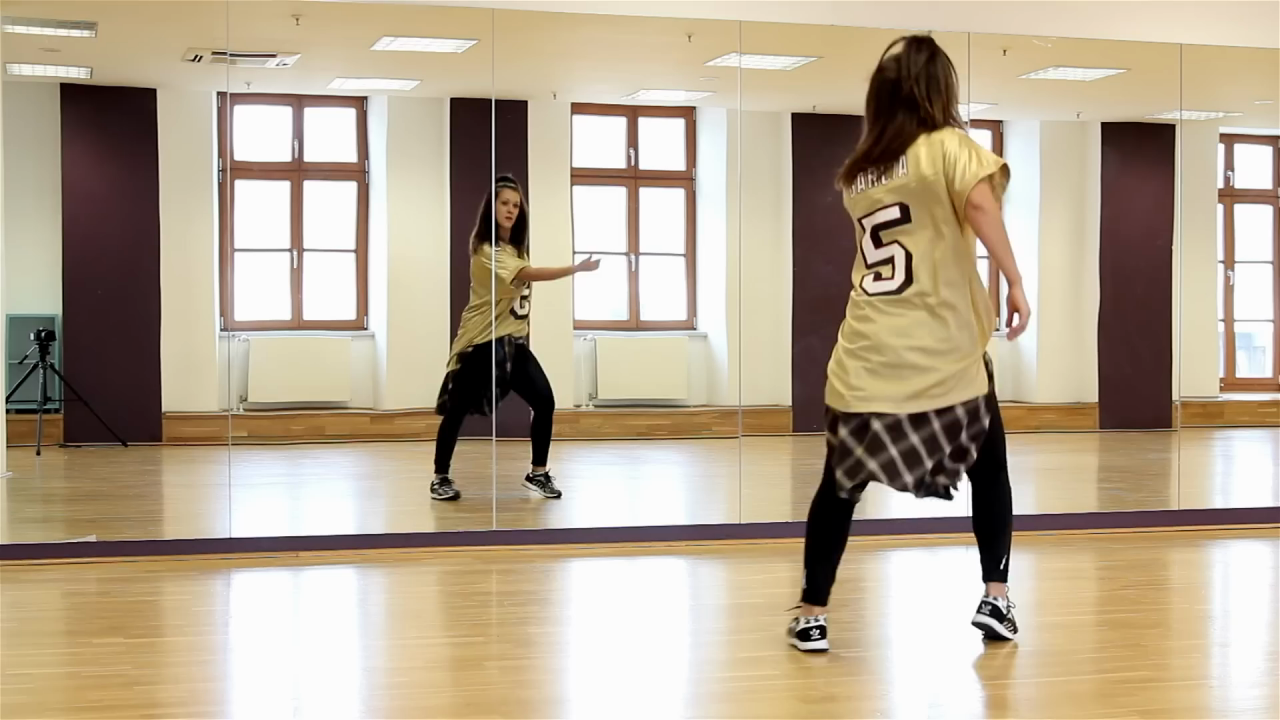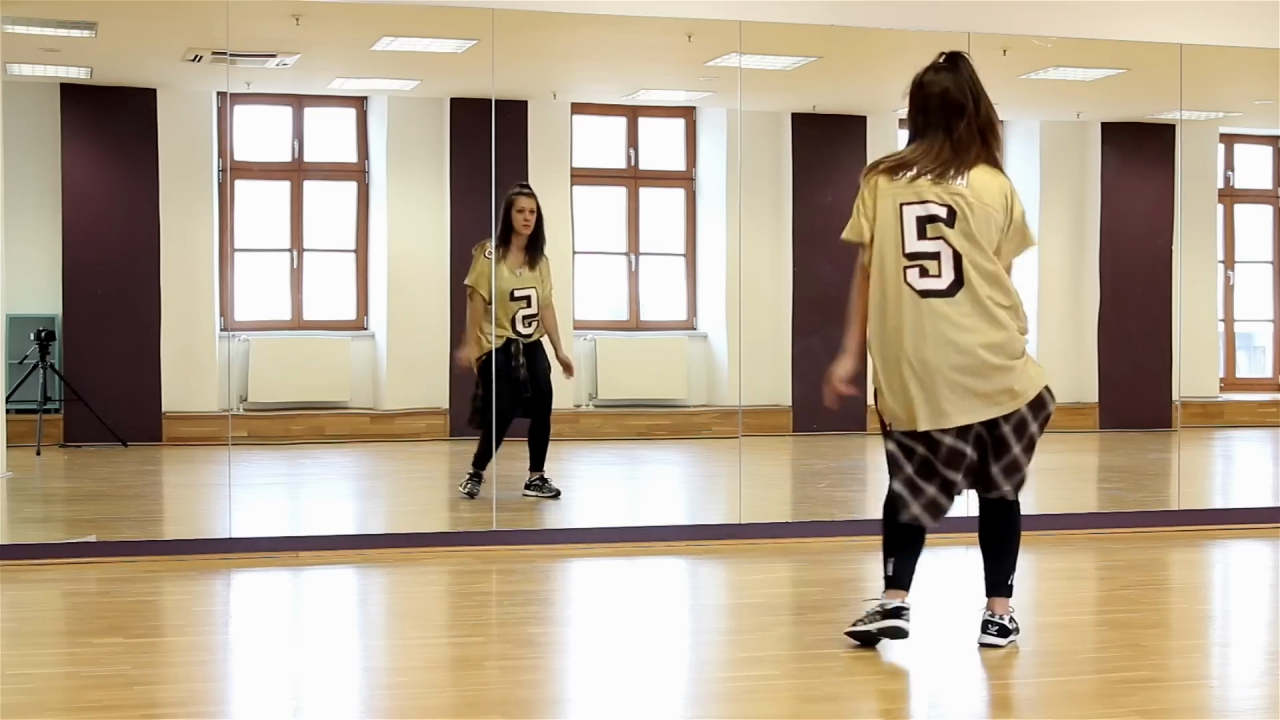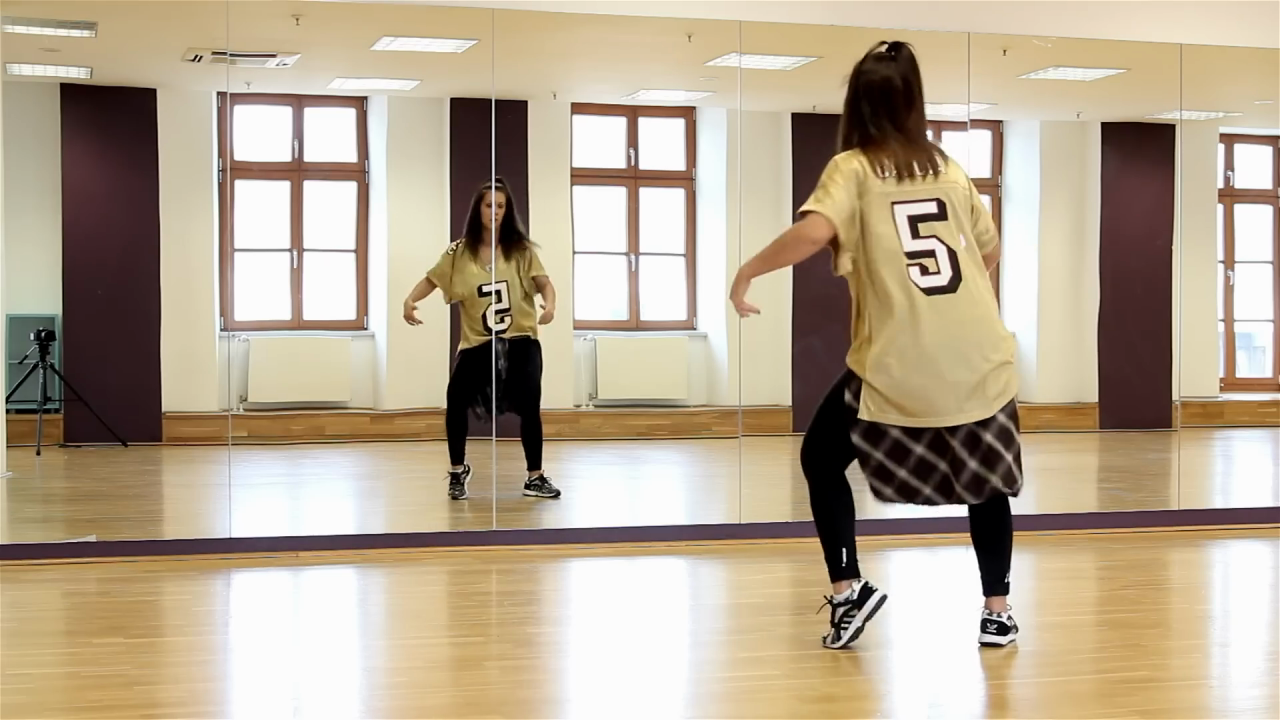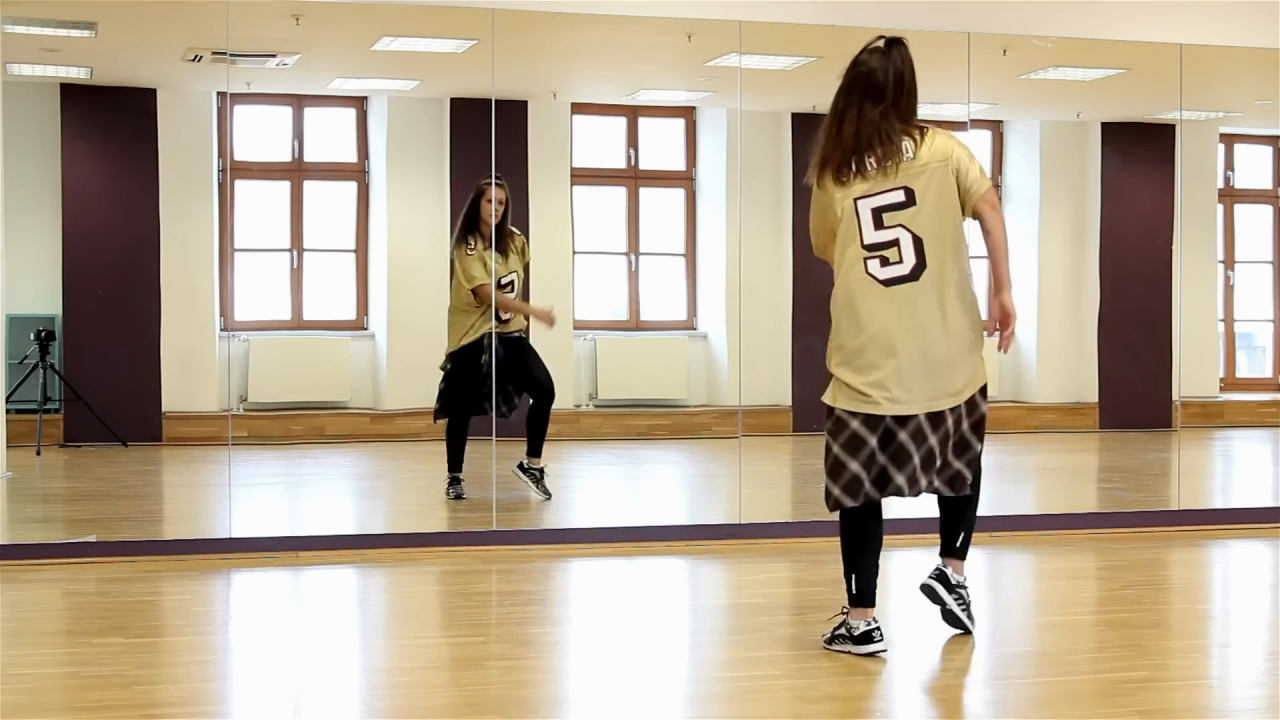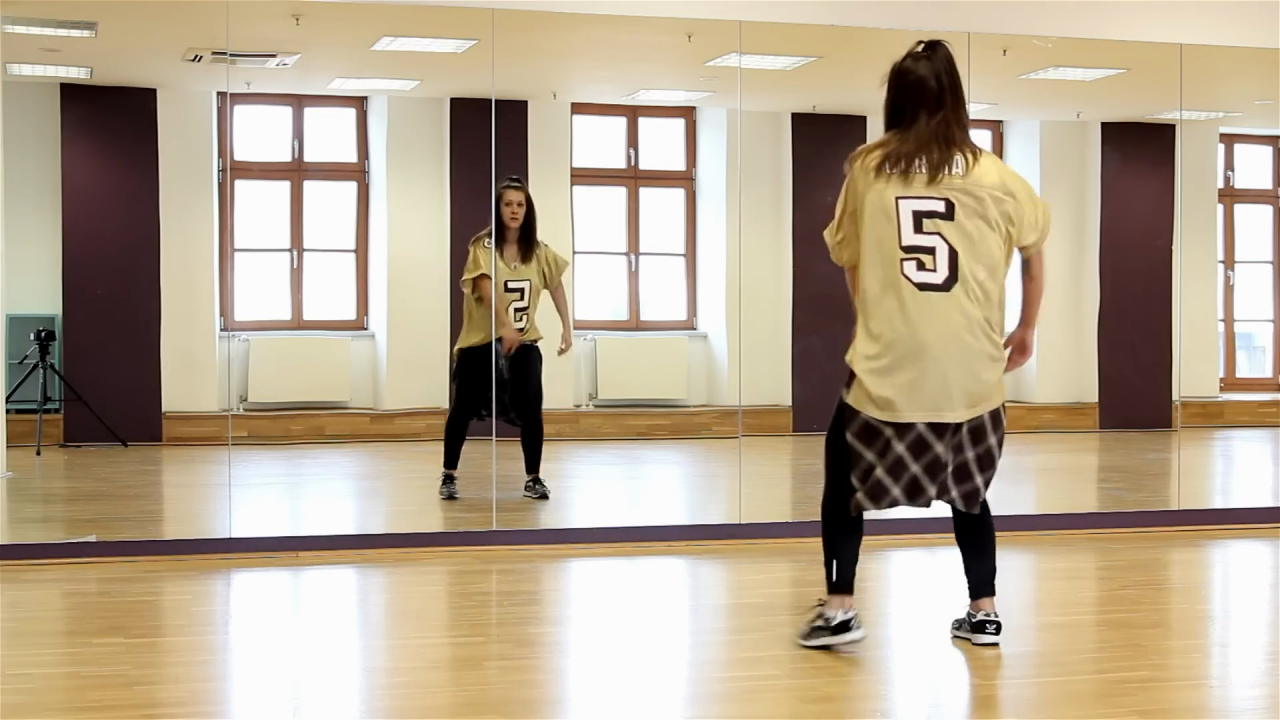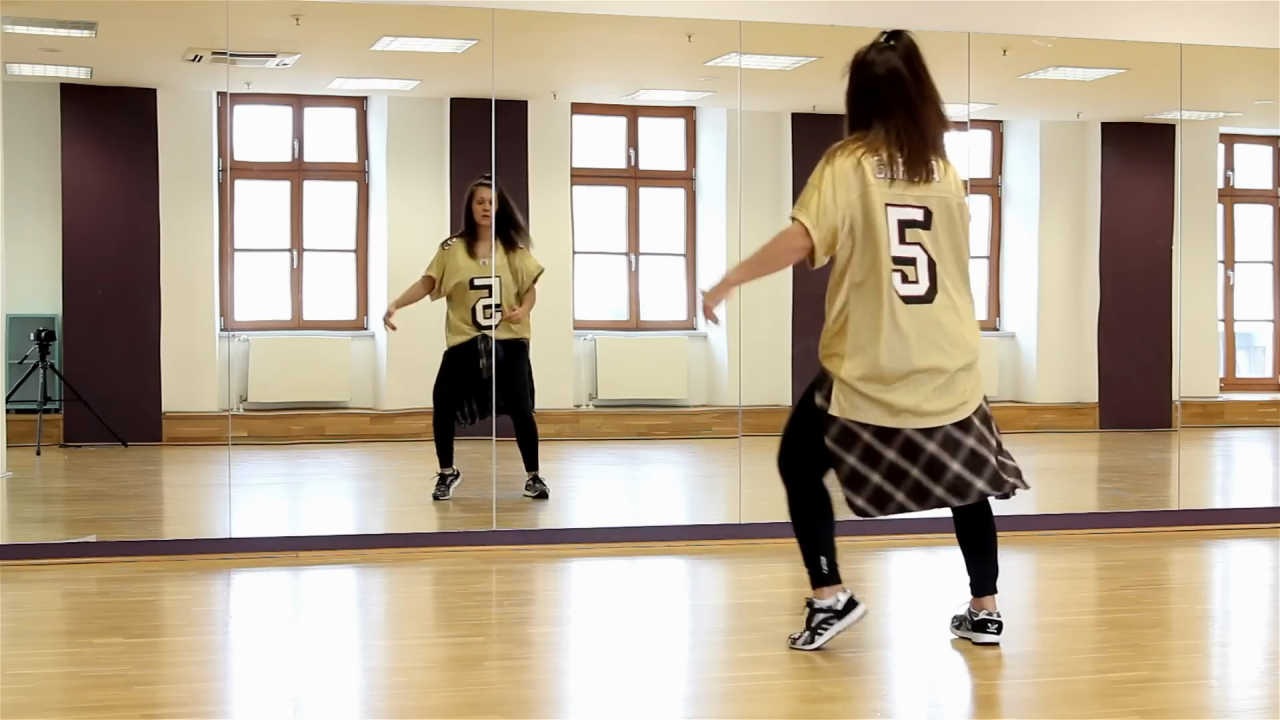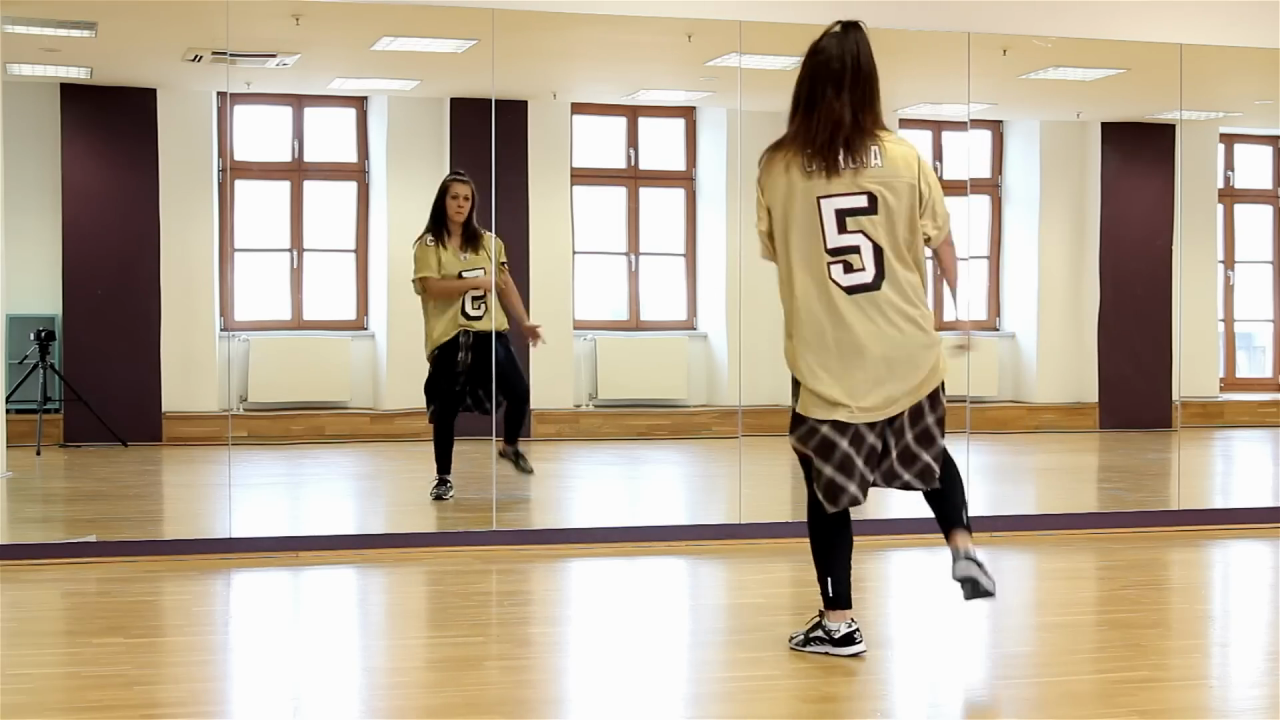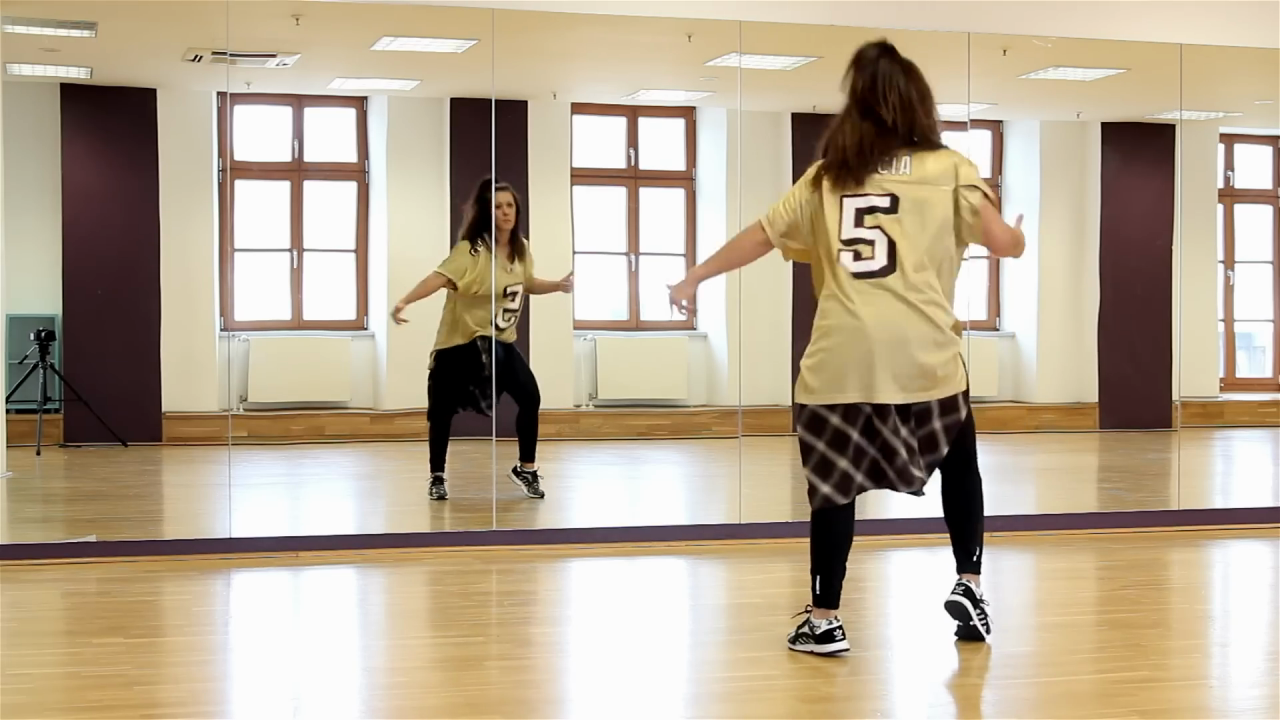
dt=0.4s
person 1, frame 1
left shoulder: (856, 173)
right shoulder: (950, 147)
right elbow: (980, 204)
right wrist: (1015, 284)
left hip: (869, 355)
right hip: (946, 349)
left knee: (841, 485)
right knee: (988, 469)
left ankle: (812, 615)
right ankle: (995, 598)
person 1, frame 2
left shoulder: (884, 176)
right shoulder: (995, 182)
left elbow: (866, 268)
right elbow: (1001, 267)
left wrist: (850, 352)
left hip: (908, 363)
right hip: (987, 362)
left knee: (913, 480)
right knee: (997, 485)
left ankle: (893, 599)
right ankle: (999, 611)
person 1, frame 3
left shoulder: (852, 168)
right shoulder: (948, 166)
left elbow: (812, 233)
right elbow: (989, 249)
left wrist: (744, 272)
left hip: (898, 359)
right hip: (977, 358)
left knee: (822, 458)
right knee: (985, 482)
left ankle: (849, 589)
right ankle: (997, 610)
person 1, frame 4
left shoulder: (831, 170)
right shoulder: (940, 148)
right elbow: (986, 205)
right wrist: (1005, 289)
left hip: (866, 353)
right hip: (944, 346)
left knee: (860, 485)
right knee: (961, 459)
left ankle: (860, 619)
right ankle: (951, 570)
person 1, frame 5
left shoulder: (869, 167)
right shoulder: (993, 173)
left elbow: (850, 260)
right elbow: (1034, 249)
right wrist: (1027, 324)
left hip: (889, 363)
right hip: (968, 363)
left knee: (847, 478)
right knee: (965, 485)
left ankle: (837, 608)
right ankle: (983, 610)
person 1, frame 6
left shoulder: (848, 163)
right shoulder: (946, 171)
left elbow: (804, 239)
left wrist: (727, 280)
left hip: (868, 361)
right hip: (947, 361)
left knee: (799, 464)
right knee: (967, 480)
left ankle: (830, 597)
right ankle: (985, 609)
person 1, frame 7
left shoulder: (782, 165)
right shoulder: (901, 156)
left elbow: (772, 249)
right elbow: (941, 240)
right wrist: (957, 296)
left hip: (827, 357)
right hip: (906, 350)
left knee: (829, 483)
right knee: (930, 450)
left ankle: (837, 621)
right ankle: (965, 550)
person 1, frame 8
left shoulder: (828, 171)
right shoulder: (944, 164)
left elbow: (764, 234)
right elbow: (1001, 239)
left wrist: (696, 274)
right wrist: (1012, 237)
left hip: (843, 352)
right hip: (922, 350)
left knee: (835, 485)
right knee: (960, 466)
left ankle: (824, 618)
right ankle: (968, 583)
person 2, frame 1
left shoulder: (514, 245)
right shoulder: (486, 249)
right elbow: (531, 275)
right wrist: (577, 268)
left hip: (513, 342)
right hip: (483, 341)
left knee: (545, 401)
right knee: (457, 408)
left ankle: (538, 474)
right ankle: (440, 479)
person 2, frame 2
left shoulder: (538, 258)
right shoulder: (491, 252)
left elbow: (547, 304)
right elbow: (475, 297)
left wrist: (560, 352)
right wrist: (470, 342)
left hip: (531, 347)
right hip: (496, 347)
left knee: (541, 409)
right knee: (503, 412)
left ankle: (536, 478)
right ankle: (475, 473)
person 2, frame 3
left shoulder: (520, 246)
right shoulder: (461, 250)
left elbow: (542, 282)
right elbow: (431, 279)
left wrist: (549, 305)
right wrist: (410, 301)
left hip: (521, 341)
right hip: (477, 344)
left knee: (529, 407)
right knee: (457, 403)
left ankle: (535, 477)
right ankle: (458, 470)
person 2, frame 4
left shoulder: (513, 239)
right shoulder: (466, 248)
right elbow: (490, 295)
right wrist: (534, 311)
left hip: (512, 335)
right hip: (474, 339)
left knee: (544, 391)
right knee: (461, 409)
left ankle: (532, 465)
right ankle: (454, 477)
person 2, frame 5
left shoulder: (537, 249)
right shoulder: (483, 245)
left elbow: (555, 286)
right elbow: (481, 287)
left wrist: (566, 328)
right wrist: (503, 322)
left hip: (524, 344)
right hip: (480, 342)
left knee: (529, 411)
right knee: (461, 409)
left ankle: (533, 479)
right ankle: (449, 475)
person 2, frame 6
left shoulder: (514, 246)
right shoulder: (454, 247)
left elbow: (530, 287)
right elbow: (428, 282)
left wrist: (524, 309)
right wrist: (394, 305)
left hip: (509, 342)
right hip: (465, 342)
left knee: (520, 409)
right knee: (444, 404)
left ankle: (533, 477)
right ankle: (447, 472)
person 2, frame 7
left shoulder: (485, 240)
right shoulder: (429, 244)
left elbow: (505, 282)
right elbow: (429, 287)
left wrist: (524, 322)
right wrist: (475, 282)
left hip: (491, 332)
right hip: (449, 337)
left knee: (519, 393)
right knee: (445, 409)
left ankle: (510, 445)
right ankle: (443, 479)
person 2, frame 8
left shoulder: (521, 248)
right shoulder: (474, 249)
left elbow: (526, 283)
right elbow: (440, 278)
left wrist: (560, 285)
right wrist: (404, 301)
left hip: (501, 342)
right hip: (461, 341)
left knee: (530, 397)
right knee: (444, 408)
left ankle: (525, 469)
right ankle: (437, 477)
